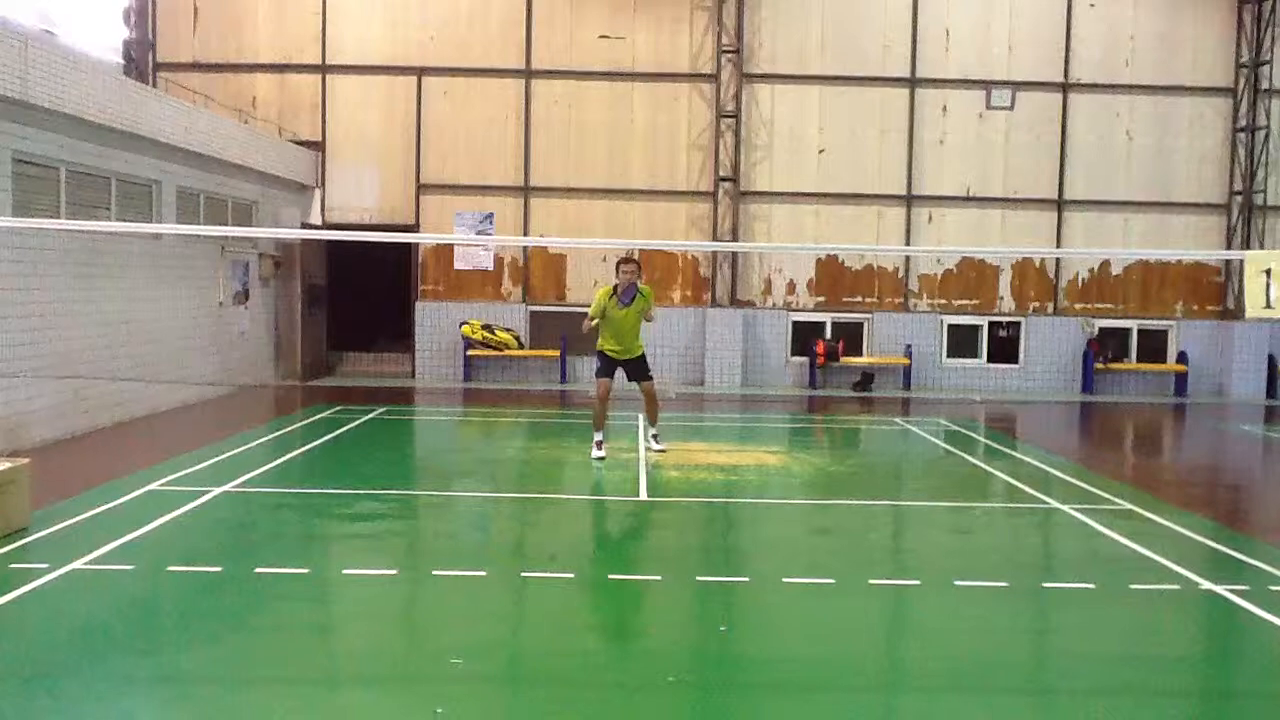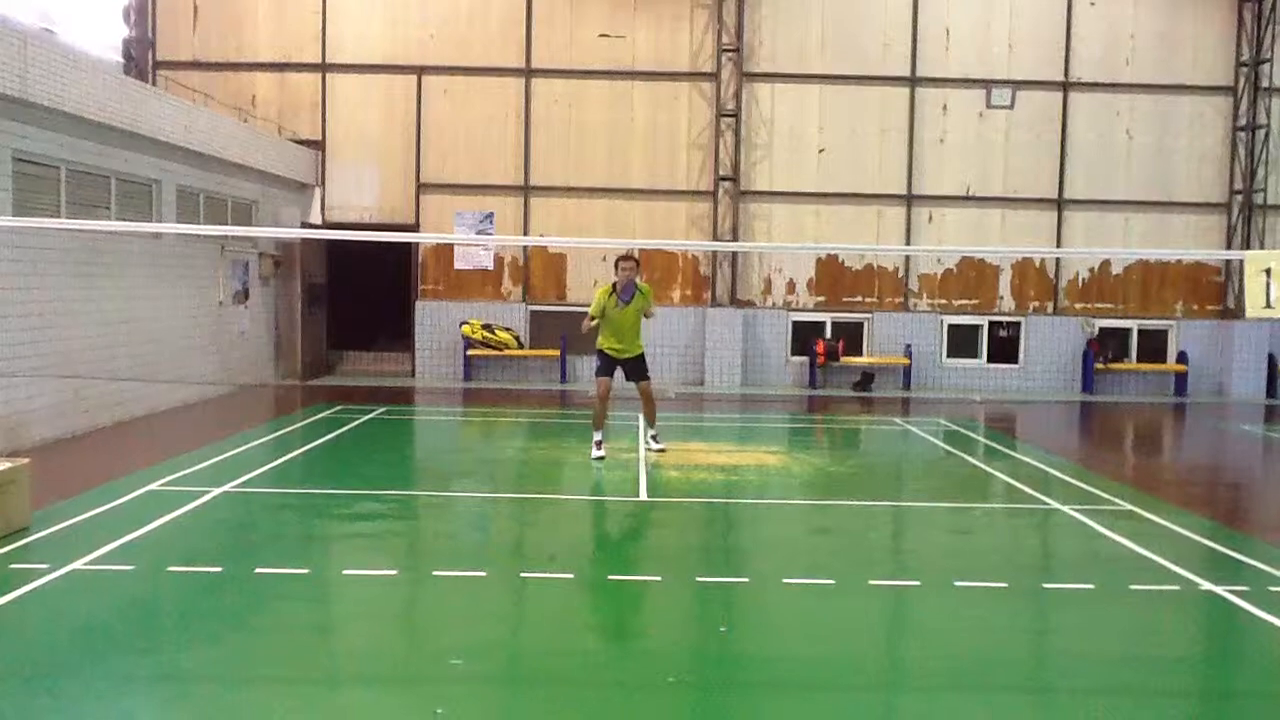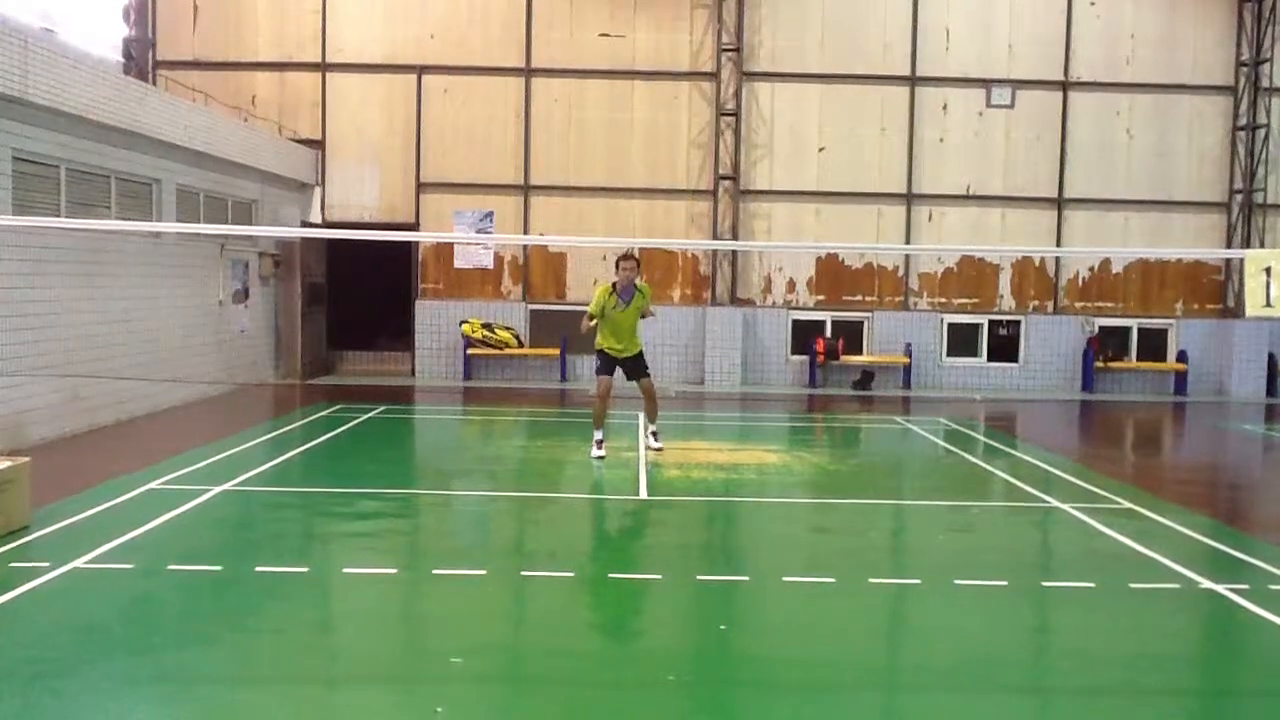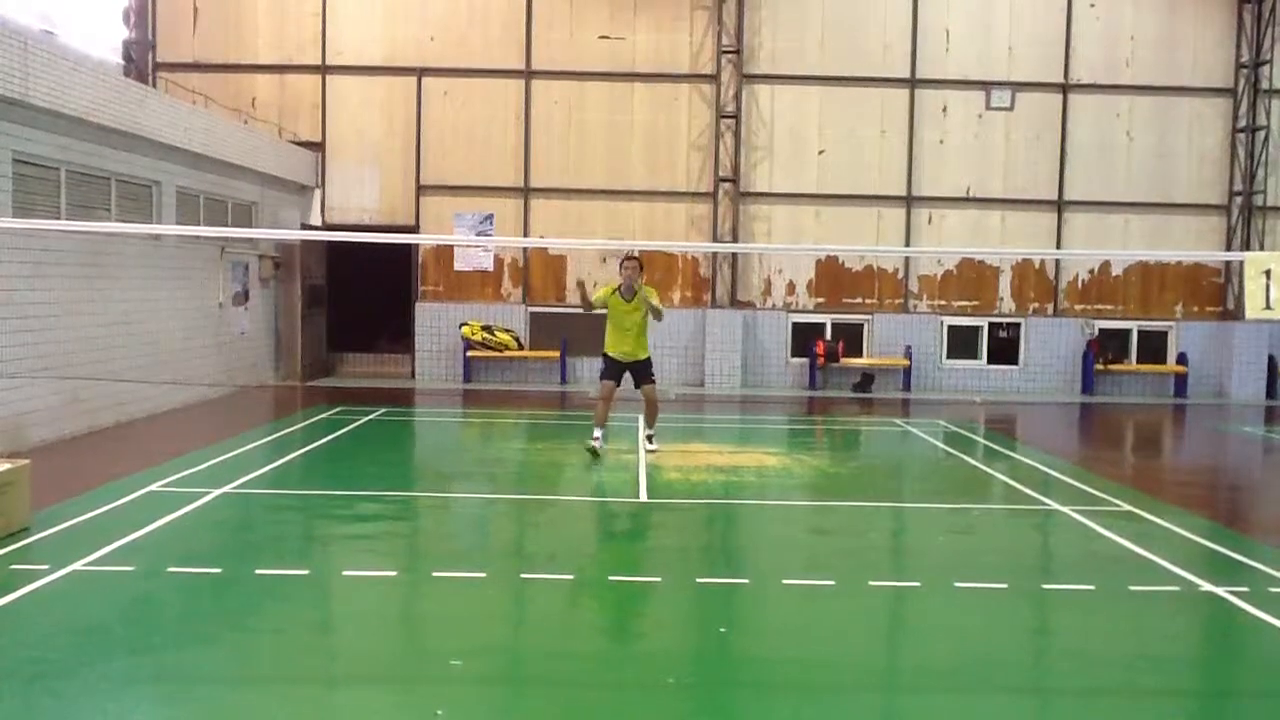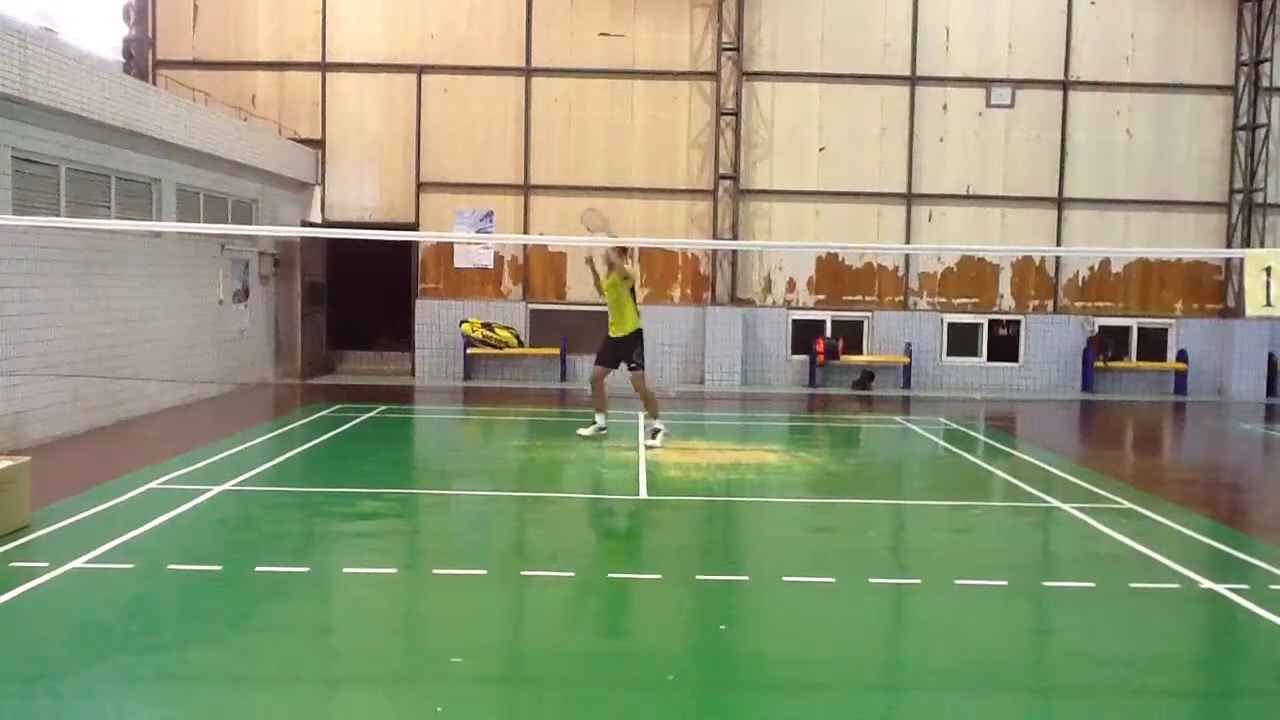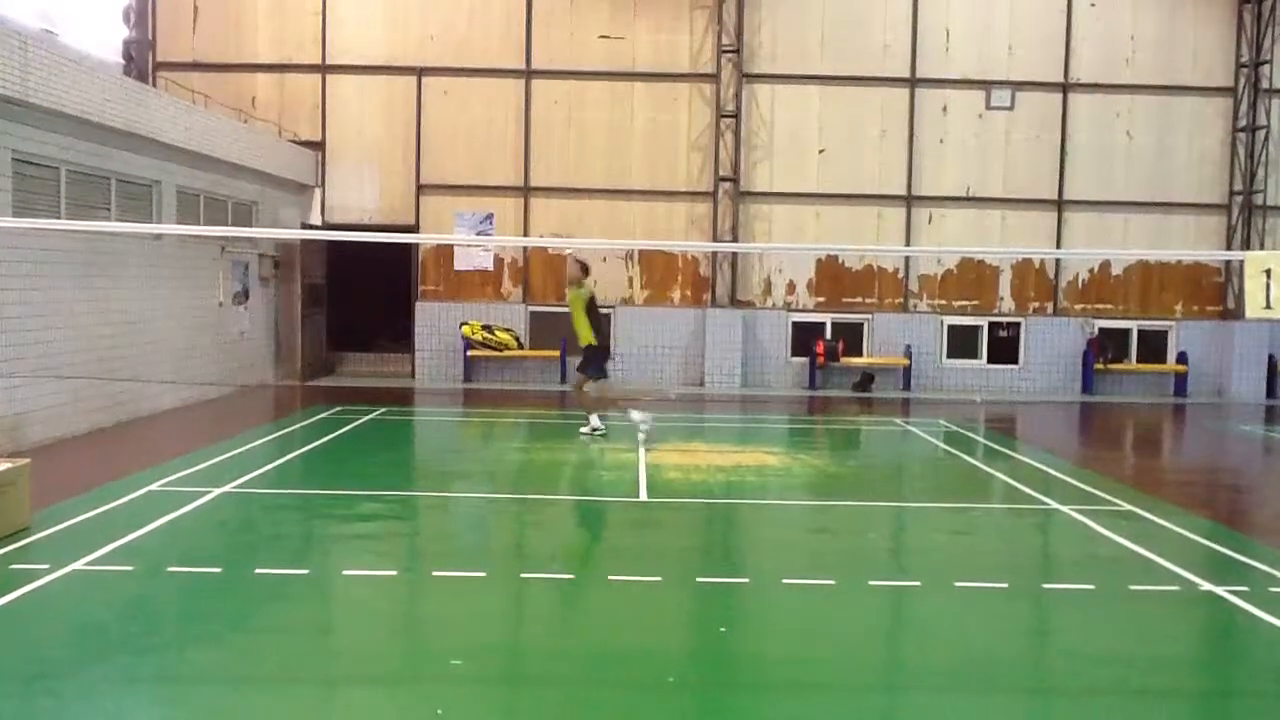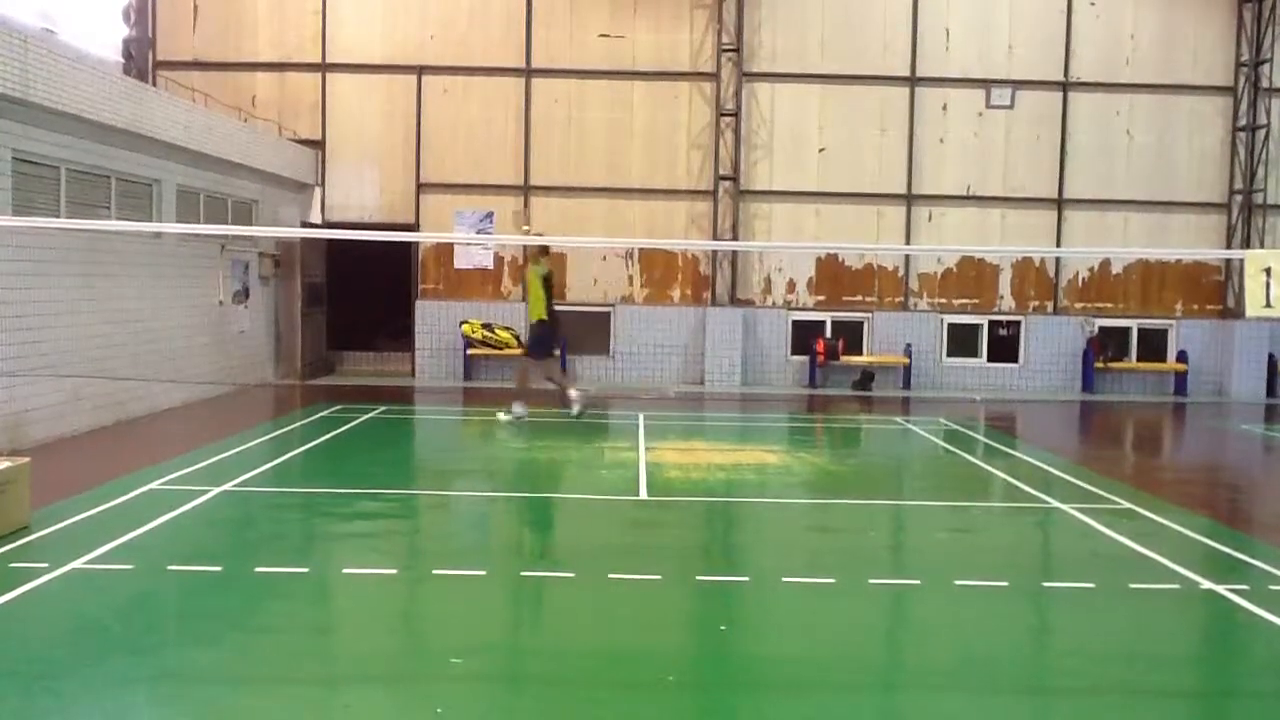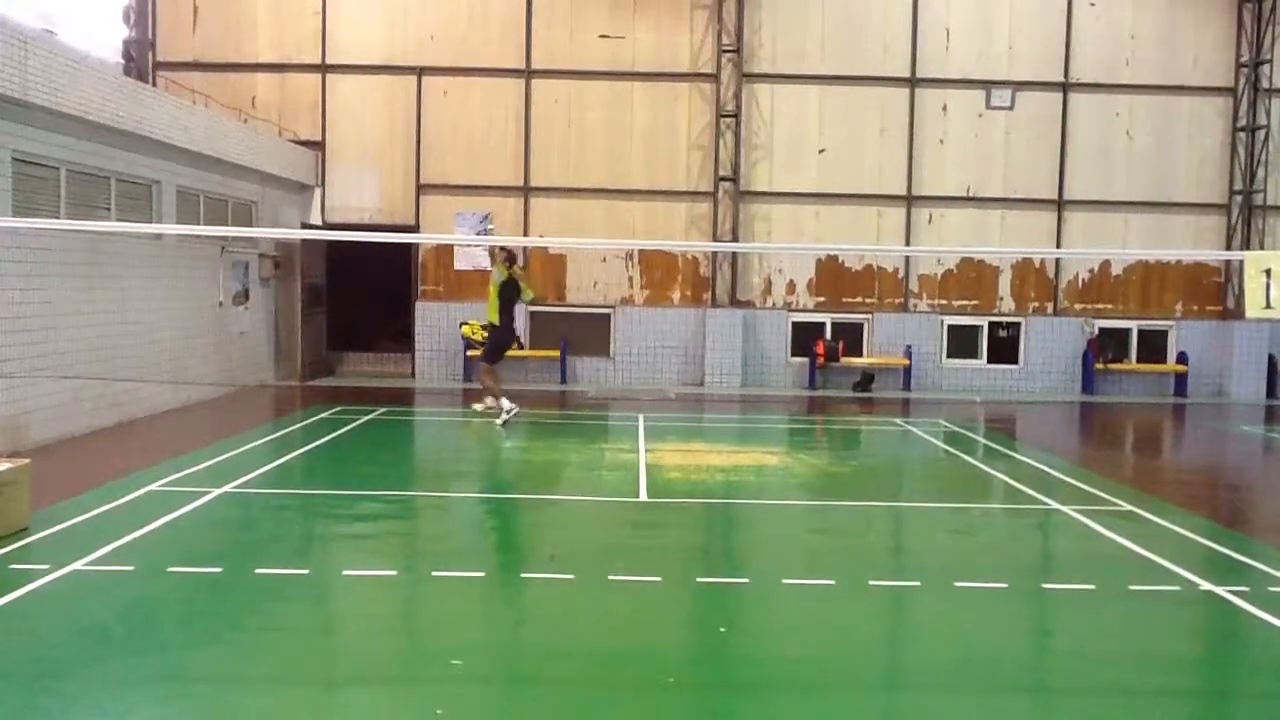
dt=0.3s
person 1, frame 1
left shoulder: (646, 293)
right shoulder: (604, 295)
right elbow: (590, 319)
left wrist: (648, 316)
right wrist: (588, 324)
left hip: (634, 351)
right hip: (607, 351)
left knee: (650, 393)
right knee: (602, 393)
left ankle: (652, 434)
right ankle: (598, 440)
person 1, frame 2
left shoulder: (644, 291)
right shoulder: (604, 293)
right elbow: (590, 318)
left wrist: (648, 313)
right wrist: (587, 325)
left hip: (634, 350)
right hip: (607, 349)
left knee: (647, 394)
right knee: (602, 393)
left ankle: (651, 435)
right ankle: (597, 440)
person 1, frame 3
left shoulder: (643, 291)
right shoulder: (603, 293)
right elbow: (590, 317)
left wrist: (647, 313)
right wrist: (586, 325)
left hip: (632, 349)
right hip: (606, 349)
left knee: (649, 391)
right knee: (603, 392)
left ankle: (651, 431)
right ankle: (598, 439)
person 1, frame 4
left shoulder: (647, 294)
right shoulder: (609, 293)
left elbow: (659, 317)
right elbow: (589, 307)
left wrist: (646, 299)
right wrist: (582, 292)
left hip: (640, 356)
right hip: (614, 354)
left knee: (651, 398)
right knee: (605, 395)
left ankle: (648, 434)
right ankle: (597, 437)
person 1, frame 5
left shoulder: (625, 274)
right shoulder: (607, 277)
left elbow: (622, 269)
left wrist: (614, 255)
right wrist: (592, 268)
left hip: (631, 334)
right hip: (613, 335)
left knee: (639, 385)
right knee: (595, 378)
left ankle: (657, 427)
right ankle: (600, 423)
person 1, frame 6
left shoulder: (582, 291)
right shoulder: (576, 293)
left elbow: (577, 277)
left wrist: (571, 259)
left hip: (595, 347)
right hip: (591, 347)
left knee: (600, 394)
right knee: (577, 385)
left ankle: (639, 418)
right ankle: (596, 423)
person 1, frame 7
left shoulder: (540, 267)
right shoulder: (538, 271)
left elbow: (534, 254)
left hip: (543, 324)
right hip: (545, 325)
left knee: (524, 368)
right knee: (548, 370)
left ankle: (519, 410)
right ankle: (572, 395)
person 1, frame 8
left shoulder: (502, 274)
right shoulder: (516, 283)
left elbow: (492, 254)
right elbow: (531, 298)
right wrist: (522, 280)
left hip: (499, 330)
right hip: (507, 331)
left knee: (485, 373)
right knee: (487, 367)
left ankle: (507, 406)
right ankle: (490, 400)
